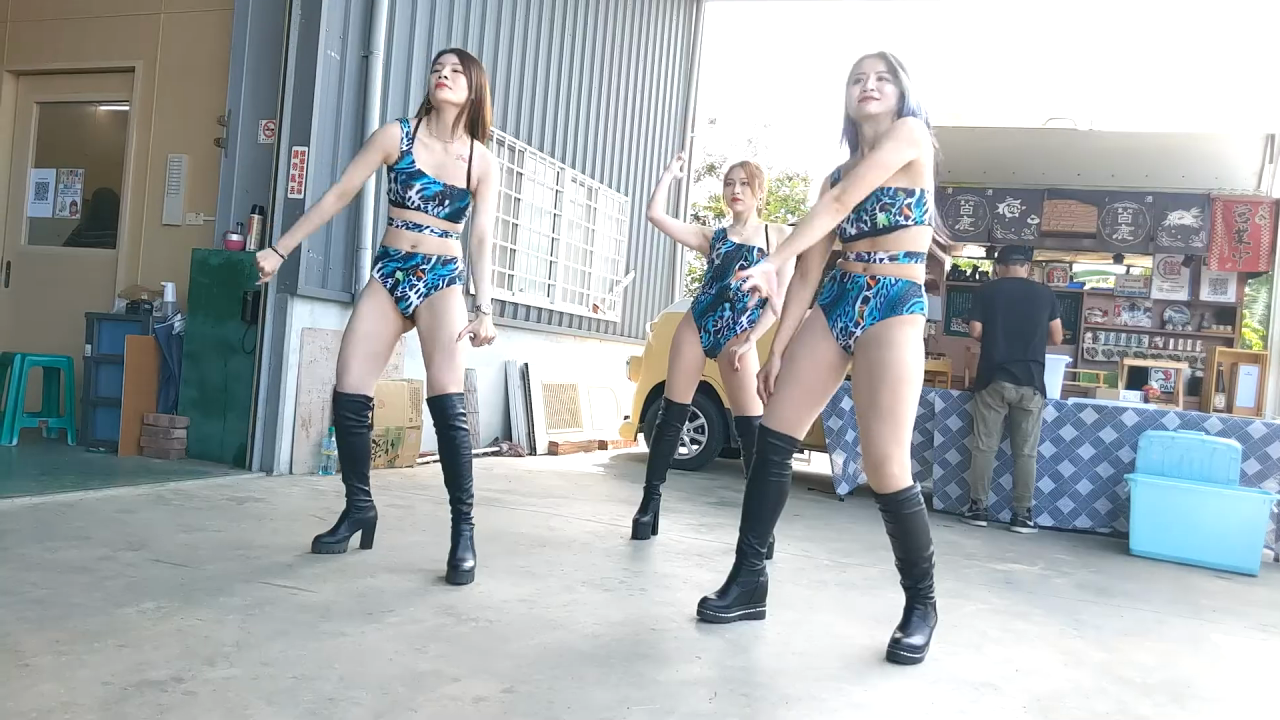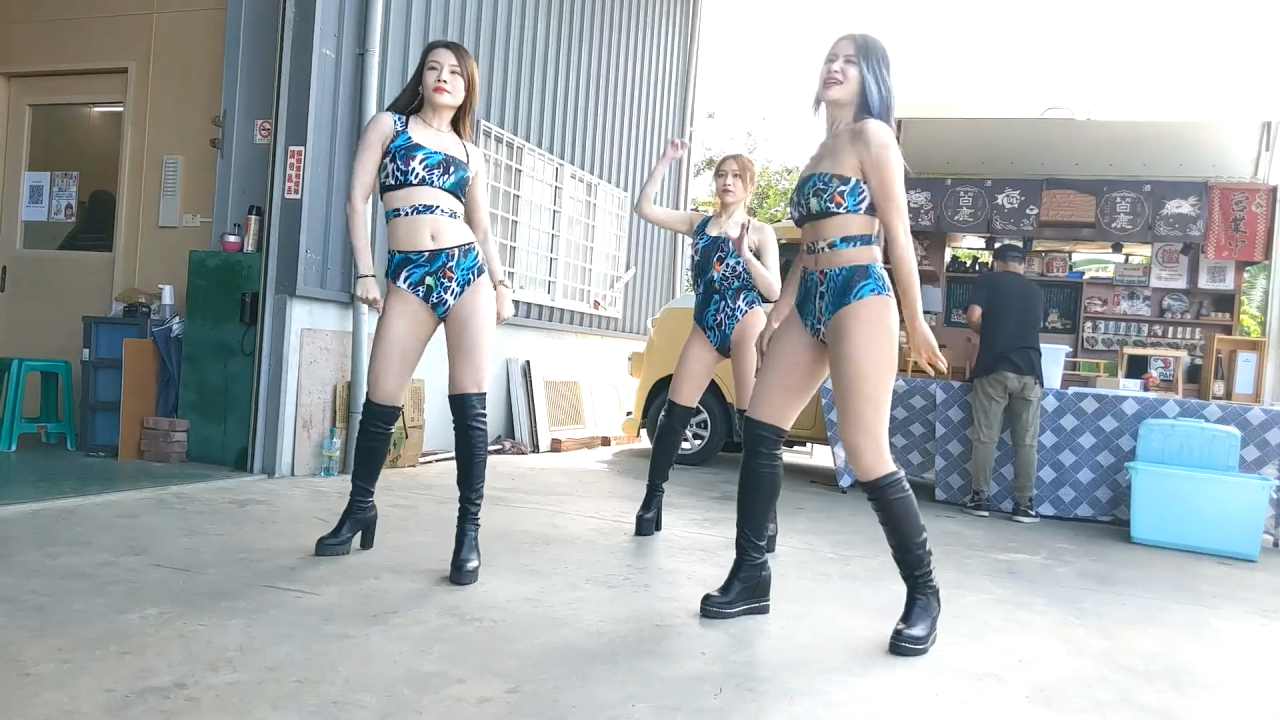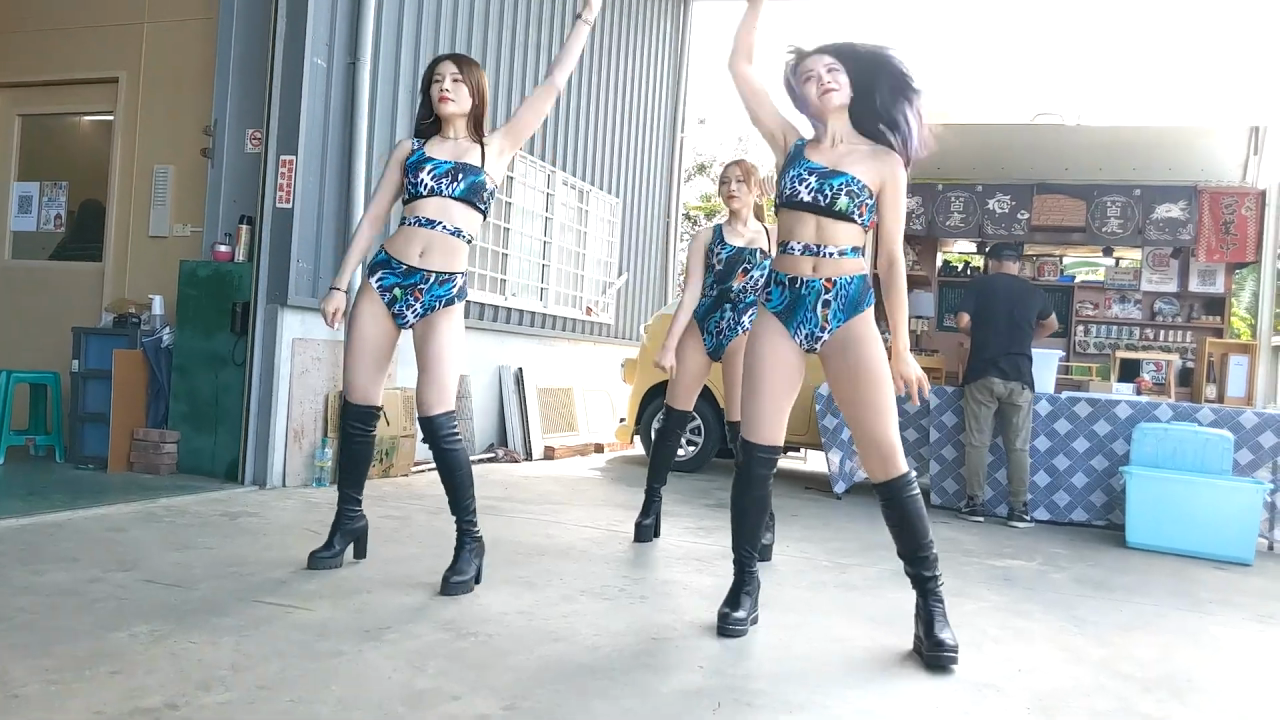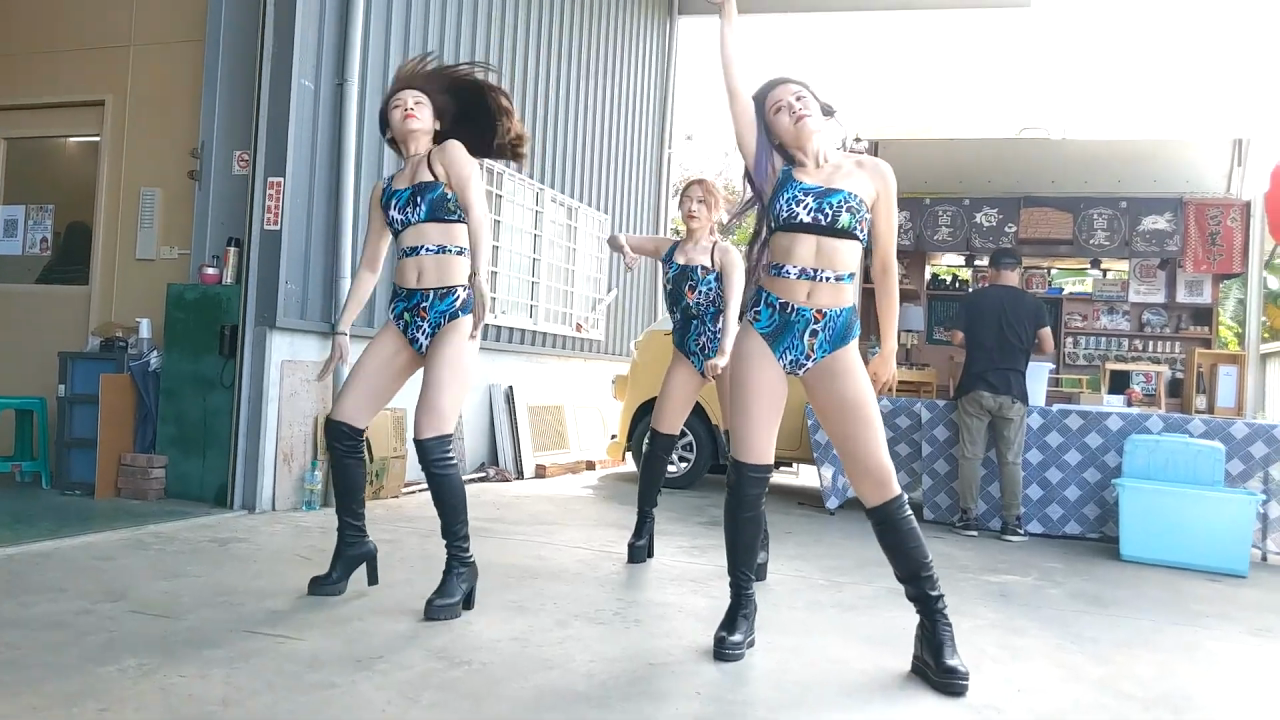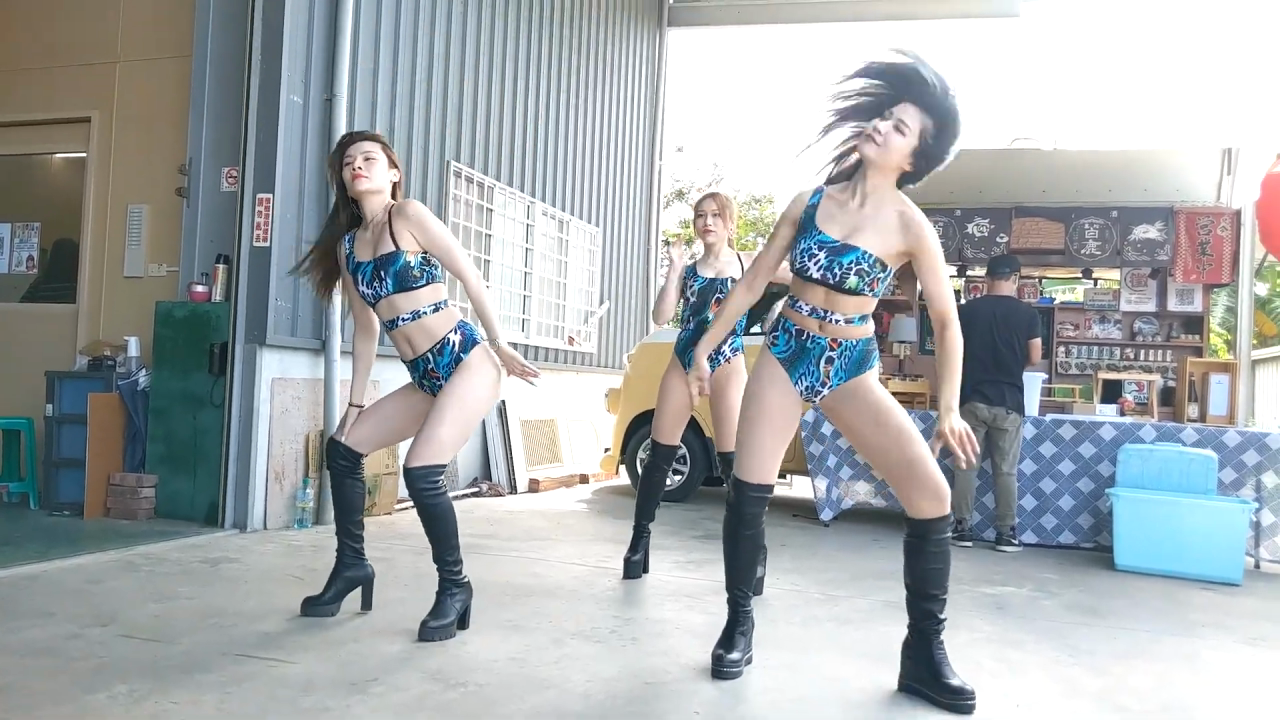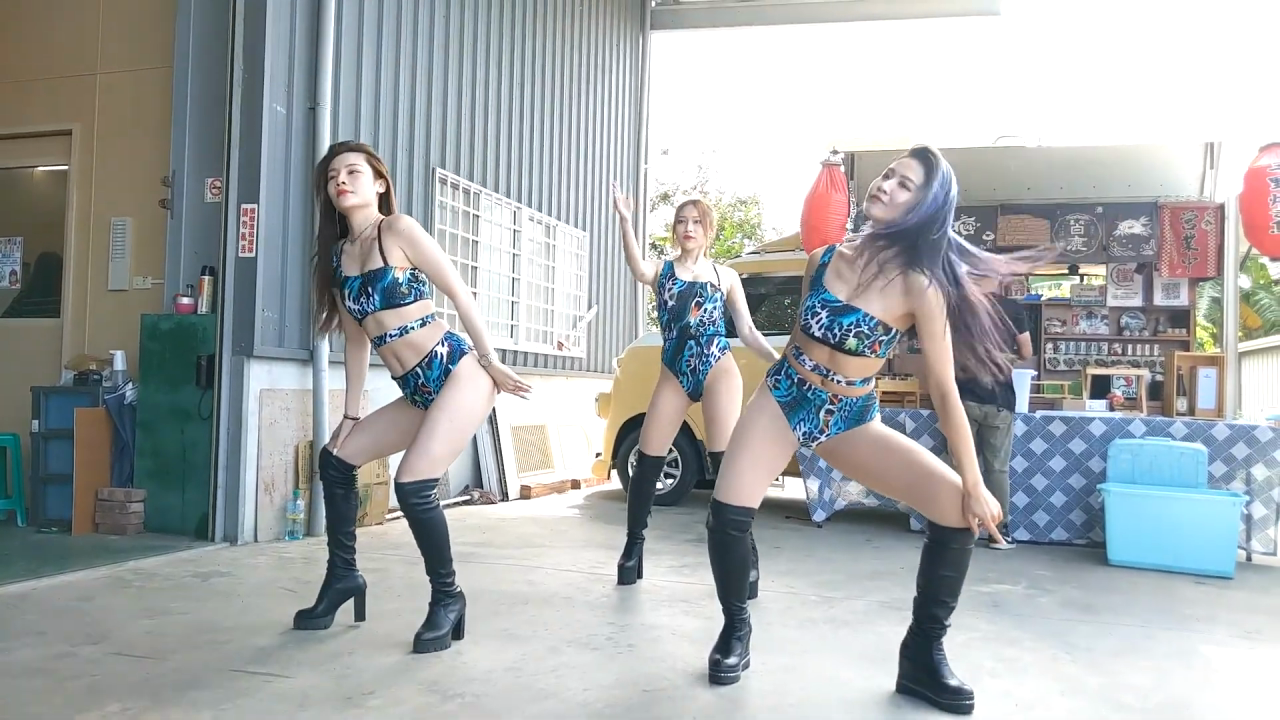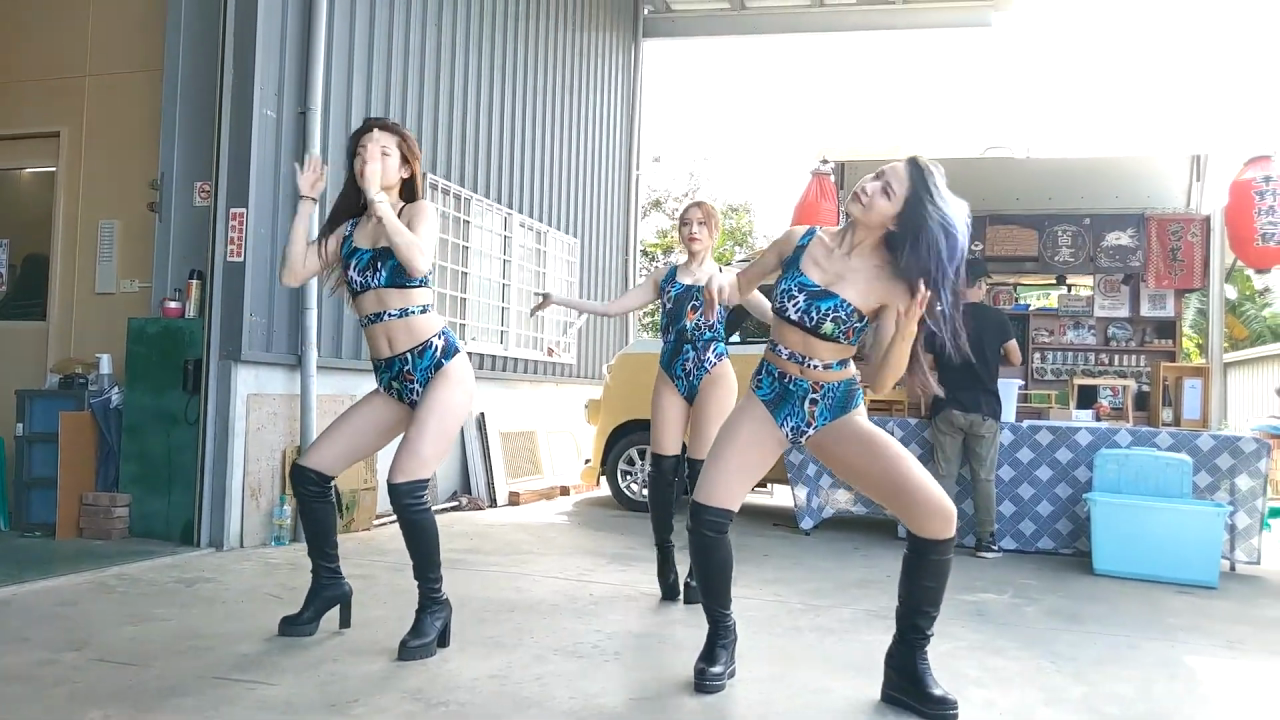
dt=0.4s
person 1, frame 1
left shoulder: (913, 136)
right shoulder: (837, 178)
left elbow: (839, 203)
right elbow: (810, 268)
left wrist: (772, 261)
right wrist: (777, 346)
left hip: (895, 312)
right hip: (834, 304)
left knee: (886, 468)
right knee: (772, 440)
left ankle: (921, 605)
right ankle: (748, 579)
person 1, frame 2
left shoulder: (872, 134)
right shoulder: (823, 153)
left elbow: (897, 230)
left wrist: (914, 321)
right wrist: (779, 309)
left hip: (860, 299)
right hip: (810, 303)
left knee: (866, 456)
right knee: (759, 430)
left ankle: (922, 593)
right ankle: (750, 573)
person 1, frame 3
left shoulder: (885, 159)
right shoulder: (791, 143)
left elbow: (891, 259)
right elbow: (739, 66)
left wrist: (902, 348)
left hip: (848, 311)
right hip: (782, 305)
left knee: (886, 459)
right knee: (756, 448)
left ankle: (930, 607)
right ankle: (745, 583)
person 1, frame 4
left shoulder: (874, 174)
right shoulder: (773, 171)
left elbow: (885, 266)
right elbow: (735, 88)
left wrist: (888, 349)
left hip: (835, 336)
right hip: (767, 327)
left knee: (878, 481)
right knee: (748, 471)
left ankle: (934, 629)
right ankle: (741, 606)
person 1, frame 5
left shoulder: (910, 227)
right shoulder: (808, 203)
left elbow: (948, 324)
right elbow: (755, 279)
left wrist: (949, 408)
right wrist: (704, 349)
left hip: (851, 368)
right hip: (786, 353)
left knee: (929, 494)
right knee: (749, 487)
left ankle: (923, 652)
right ankle: (739, 621)
person 1, frame 6
left shoulder: (920, 287)
right shoulder: (824, 259)
left elbow: (943, 389)
left wrist: (976, 484)
left hip: (852, 419)
right hip: (783, 397)
left knee: (958, 508)
right knee: (728, 511)
left ankle: (922, 655)
right ankle: (735, 628)
person 1, frame 7
left shoulder: (895, 281)
right shoulder: (799, 240)
left elbow: (886, 381)
right elbow: (745, 283)
left wrist: (904, 326)
right wrist: (724, 281)
left hip: (838, 410)
right hip: (771, 396)
left knee: (936, 515)
right knee: (708, 510)
left ankle: (907, 664)
right ankle: (721, 636)
person 2, frame 1
left shoulder: (480, 160)
right shoulder: (396, 135)
left elbow: (481, 239)
right elbow: (339, 195)
left wrist: (483, 310)
right wrist: (282, 247)
left hip: (440, 281)
right hip: (389, 275)
left knee: (447, 403)
right knee: (348, 399)
left ankle: (463, 529)
right ankle: (359, 507)
person 2, frame 2
left shoulder: (467, 151)
right shoulder: (388, 124)
right elbow: (356, 198)
left wrist: (500, 282)
right wrist: (365, 271)
left hip: (466, 272)
right hip: (408, 276)
left knee: (469, 405)
right knee: (381, 404)
left ankle: (469, 529)
right ankle: (360, 508)
person 2, frame 3
left shoulder: (499, 146)
right shoulder: (410, 150)
left elbow: (553, 84)
right elbow: (372, 215)
right wrist: (340, 284)
left hip: (444, 294)
right hip: (385, 281)
left knee: (437, 418)
right knee: (358, 410)
left ankle: (469, 539)
right ankle: (348, 520)
person 2, frame 4
left shoulder: (453, 153)
right shoulder: (389, 186)
left elbow: (480, 215)
right elbow: (369, 266)
left wrist: (479, 286)
right wrist: (342, 331)
left hip: (452, 312)
right hip: (405, 315)
left knee: (432, 442)
right knee: (341, 424)
left ankle: (460, 567)
right ankle: (353, 544)
person 2, frame 5
left shoulder: (410, 215)
right shoulder: (347, 245)
left elbow: (470, 275)
right elbow: (365, 330)
left wrist: (501, 346)
right wrist: (356, 401)
left hip: (467, 360)
right hip: (426, 377)
left knee: (421, 471)
right knee: (342, 448)
left ankle: (454, 588)
right ankle: (352, 565)
person 2, frame 6
left shoulder: (399, 230)
right shoulder: (335, 256)
left elbow: (458, 291)
right elbow: (356, 339)
left wrist: (491, 361)
right wrist: (351, 414)
left hip: (458, 373)
right hip: (417, 391)
left knee: (413, 486)
right knee: (335, 459)
left ankle: (447, 600)
right ankle: (342, 576)
person 2, frame 7
left shoulder: (416, 213)
right shoulder: (344, 230)
left elbow: (418, 263)
right elbow: (293, 275)
left wrist: (376, 197)
right wrist: (307, 199)
left hip: (439, 366)
right hip: (391, 379)
left knee: (405, 484)
right knee: (309, 469)
left ankle: (433, 606)
right ankle: (328, 585)
person 3, frame 1
left shoulder: (779, 237)
right shoulder: (711, 236)
left elbow: (780, 299)
right elbow: (655, 215)
left wrist: (749, 340)
right wrist: (671, 171)
left hip: (739, 336)
right hip: (696, 327)
left knee: (751, 428)
right knee: (671, 416)
right ankle: (650, 501)
person 3, frame 2
left shoulder: (759, 231)
right shoulder: (699, 224)
left elbow: (773, 291)
right elbow: (644, 208)
left wrist: (746, 254)
right wrist: (666, 160)
left hip: (745, 324)
right hip: (704, 329)
right knee: (673, 415)
left ankle: (764, 513)
right ankle: (652, 500)
person 3, frame 3
left shoulder: (773, 236)
right shoulder: (707, 236)
right elbow: (690, 293)
right wrist: (668, 345)
left hip: (743, 336)
right hip: (698, 331)
left knee: (741, 429)
right knee: (672, 421)
left ankle: (761, 519)
right ankle: (651, 503)
person 3, frame 4
left shoulder: (727, 254)
right shoulder: (667, 249)
left elbow: (733, 306)
right elbow: (619, 239)
left wrist: (723, 354)
right wrist: (623, 245)
left hip: (727, 352)
right hip: (685, 355)
right knee: (659, 440)
left ankle: (755, 537)
right ankle: (644, 524)
person 3, frame 5
left shoulder: (751, 263)
right shoulder: (686, 271)
right elbow: (660, 318)
right wrist: (673, 270)
left hip: (727, 367)
right hip: (683, 364)
left knee: (733, 459)
right knee: (660, 453)
left ankle: (754, 553)
right ankle: (639, 539)
person 3, frame 6
left shoulder: (727, 276)
right shoulder: (661, 270)
left elbow: (748, 332)
right elbow: (640, 270)
left wrist: (776, 358)
right wrist: (626, 223)
left hip: (718, 370)
right hip: (673, 374)
left knee: (723, 460)
right knee: (647, 459)
left ankle: (745, 555)
right ankle: (633, 546)
person 3, frame 7
left shoulder: (730, 277)
right shoulder: (665, 276)
left elbow: (769, 313)
right elbow: (613, 307)
right wrist: (563, 300)
left hip: (714, 375)
right hip: (671, 377)
left knee: (702, 469)
right knee: (663, 468)
right ankle: (664, 554)
person 4, frame 1
left shoulder: (986, 291)
right shoulder: (1045, 294)
left elbow: (975, 331)
right elbow: (1057, 338)
left hip: (993, 379)
right hip: (1030, 381)
left knee: (984, 447)
right knee: (1026, 452)
left ankle: (978, 508)
right ankle: (1022, 514)
person 4, frame 2
left shoulder: (988, 280)
right shoulder: (1035, 290)
left elbow: (974, 317)
left hip: (993, 369)
right hip: (1029, 370)
left knee: (985, 437)
right knee: (1026, 442)
left ankle: (980, 498)
right ankle: (1024, 503)
person 4, frame 3
left shoulder: (979, 284)
right shoulder: (1034, 292)
left elbow: (963, 323)
right elbow: (1051, 326)
left hip: (983, 374)
right hip: (1019, 376)
left knee: (977, 442)
right knee: (1018, 446)
left ankle: (975, 503)
right ankle: (1019, 508)
person 4, frame 4
left shoulder: (973, 299)
right shoulder: (1032, 304)
left elbow: (957, 339)
right elbow: (1047, 348)
left hip: (975, 388)
right hip: (1012, 391)
left knee: (970, 455)
right knee: (1011, 460)
left ankle: (968, 518)
right ankle: (1012, 523)
person 4, frame 5
left shoulder: (967, 309)
right shoulder: (1027, 313)
right elbow: (1034, 358)
left hip: (972, 399)
right hip: (1008, 401)
left knee: (966, 466)
right knee: (1006, 470)
left ankle: (963, 527)
right ankle: (1006, 533)
person 4, frame 6
right shoulder: (1011, 309)
right elbow: (1026, 353)
left hip: (962, 397)
right hip: (998, 400)
right knee: (998, 468)
right ankle: (999, 533)
person 4, frame 7
right shoulder: (996, 318)
left elbow: (929, 362)
right elbow: (1015, 359)
left hip: (948, 407)
right hip: (984, 408)
left knee: (944, 473)
right knee: (984, 476)
right ankle: (986, 540)
